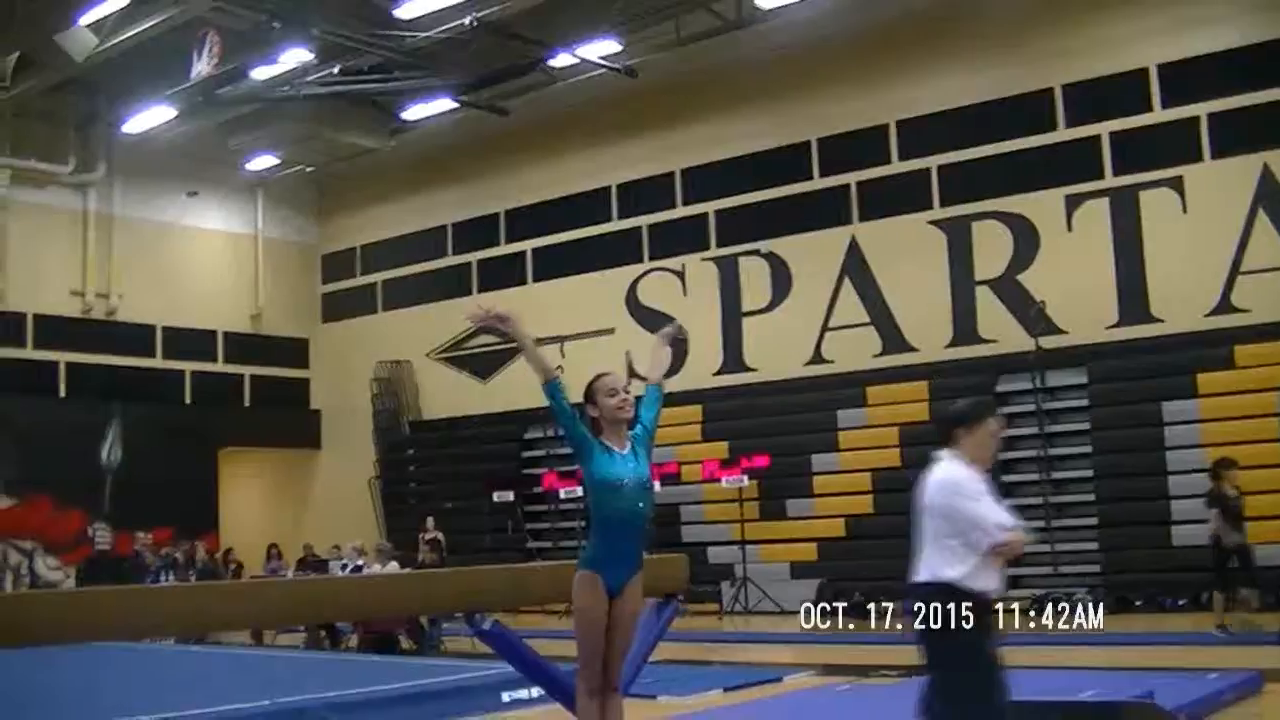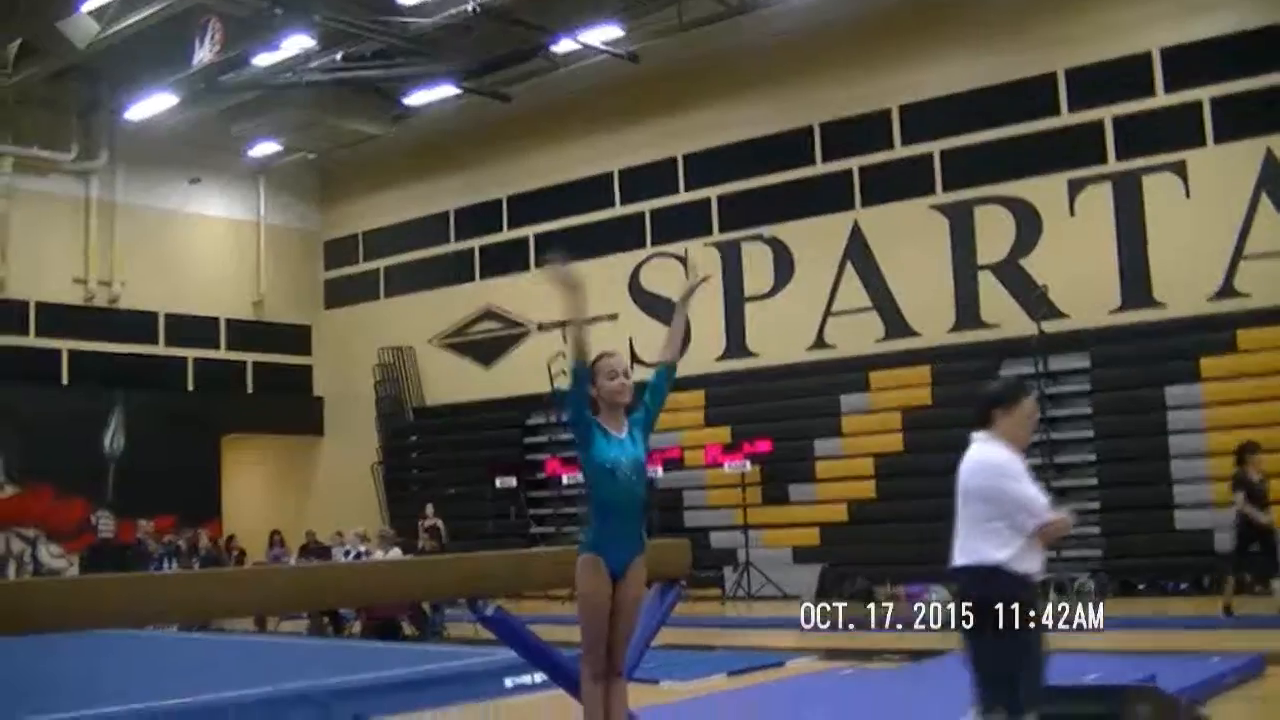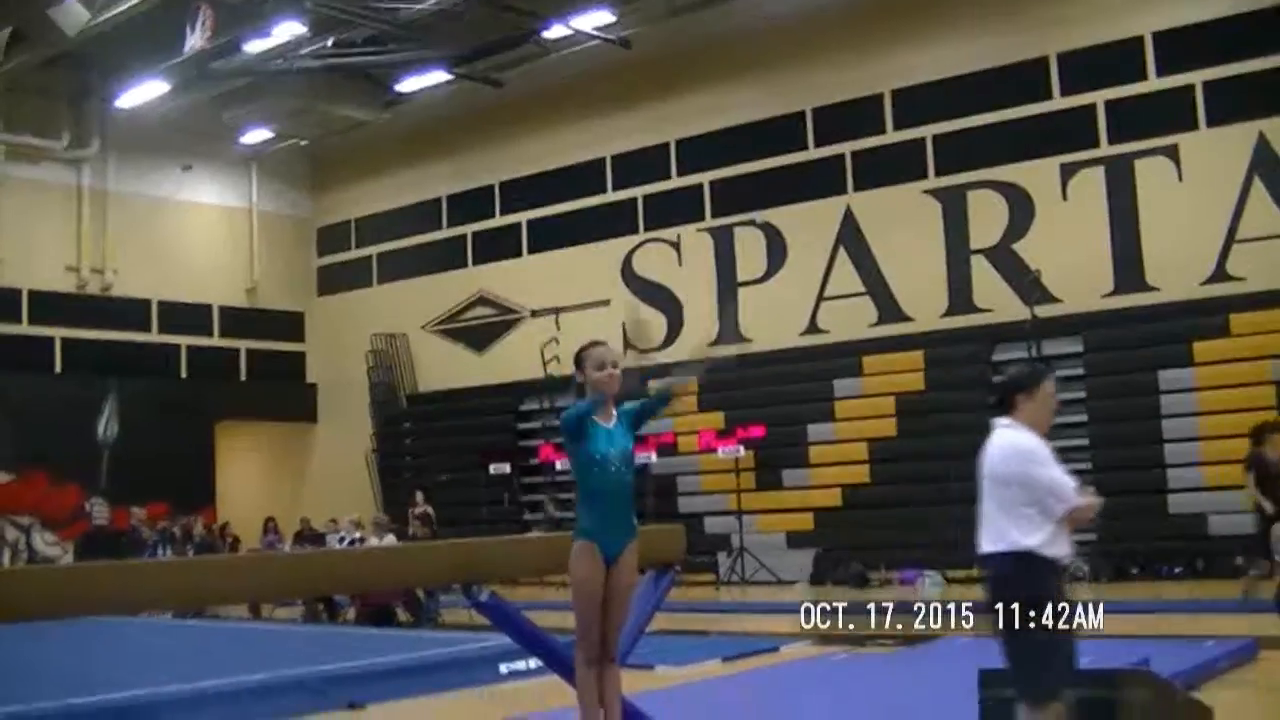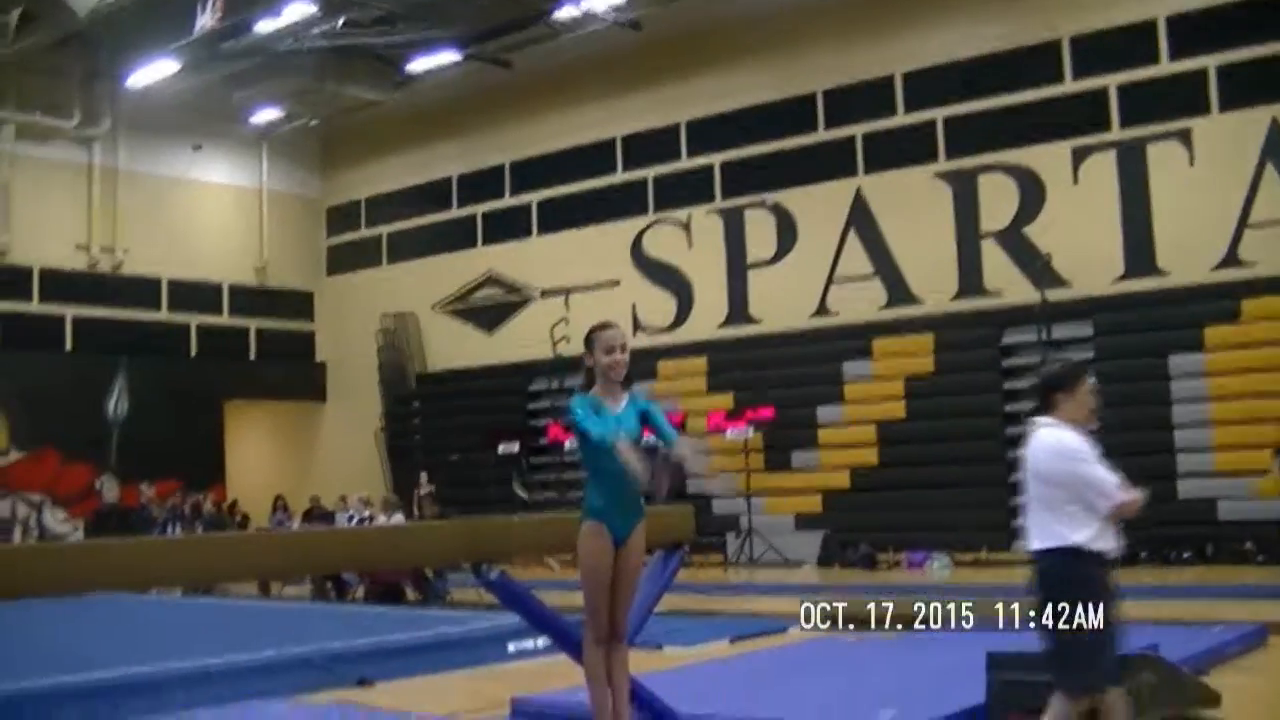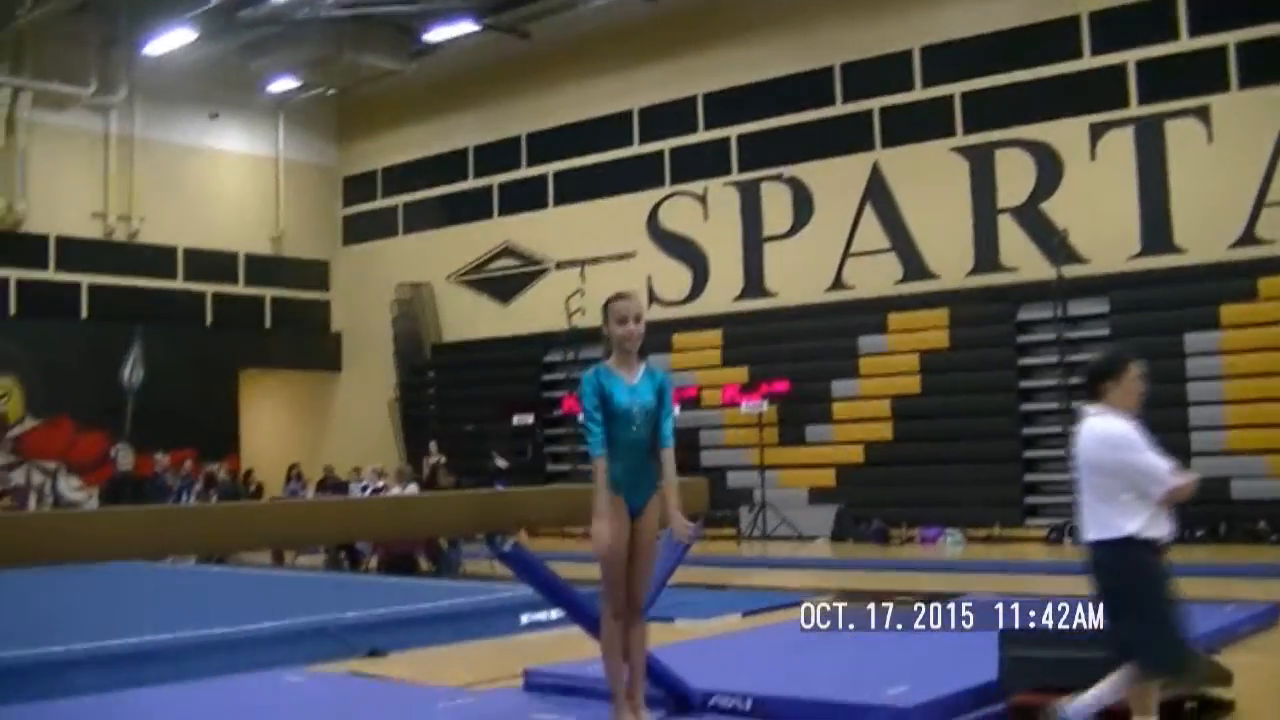
dt=0.2s
person 1, frame 1
left shoulder: (642, 440)
right shoulder: (588, 448)
left elbow: (654, 386)
right elbow: (554, 390)
left wrist: (662, 340)
right wrist: (517, 332)
left hip: (631, 574)
right hip: (595, 574)
left knee: (614, 680)
right knee: (591, 680)
person 1, frame 2
left shoulder: (638, 425)
right shoulder: (586, 431)
left elbow: (666, 365)
right elbow: (579, 374)
left wrist: (683, 305)
right wrist: (577, 308)
left hip: (632, 554)
right hip: (597, 554)
left knee: (616, 664)
right knee: (593, 663)
person 1, frame 3
left shoulder: (627, 417)
right shoulder: (575, 422)
left elbow: (659, 397)
right elbow: (590, 403)
left hip: (625, 539)
right hip: (590, 541)
left knee: (611, 649)
right knee: (588, 649)
person 1, frame 4
left shoulder: (640, 404)
right shoulder: (581, 406)
left elbow: (669, 435)
right elbow: (601, 436)
left wrist: (692, 459)
right wrist: (633, 463)
left hip: (633, 521)
right hip: (598, 522)
left knee: (619, 630)
right knee: (597, 630)
person 1, frame 5
left shoulder: (657, 378)
right shoulder: (595, 379)
left elbow: (665, 439)
right elbow: (595, 443)
left wrist: (673, 506)
right wrist: (602, 513)
left hip: (649, 495)
right hip: (614, 497)
left knee: (638, 605)
right knee: (615, 606)
person 2, frame 1
left shoulder: (968, 478)
right shoulder: (952, 479)
left elbow: (1009, 537)
right elbow: (1001, 544)
left wrist: (1010, 540)
right wrist: (1010, 541)
left hip: (962, 604)
right hip: (948, 603)
person 2, frame 2
left shoulder: (999, 459)
right shoulder: (993, 461)
left elbow: (1050, 521)
right elbow: (1049, 525)
left wrist: (1050, 522)
right wrist: (1057, 521)
left hip: (1003, 585)
right hip: (993, 585)
person 2, frame 3
left shoulder: (1017, 443)
right shoulder: (1020, 446)
left elbow: (1071, 502)
right elbow: (1078, 510)
left wrist: (1079, 503)
right wrist: (1085, 504)
left hip: (1029, 570)
right hip: (1022, 570)
left knee: (1053, 671)
right knee: (1042, 680)
person 2, frame 4
left shoulder: (1055, 441)
right shoulder: (1062, 445)
left elbow: (1112, 496)
right elbow: (1123, 505)
left wrist: (1122, 498)
right wrist: (1130, 498)
left hip: (1073, 565)
right hip: (1071, 566)
left knee: (1103, 667)
right knee: (1082, 674)
person 2, frame 5
left shoulder: (1102, 428)
right shoulder: (1113, 433)
left elbow: (1160, 478)
right elbow: (1175, 489)
left wrist: (1173, 479)
right wrist: (1183, 480)
left hip: (1120, 552)
right hip: (1127, 554)
left knee: (1148, 653)
right knee: (1162, 655)
